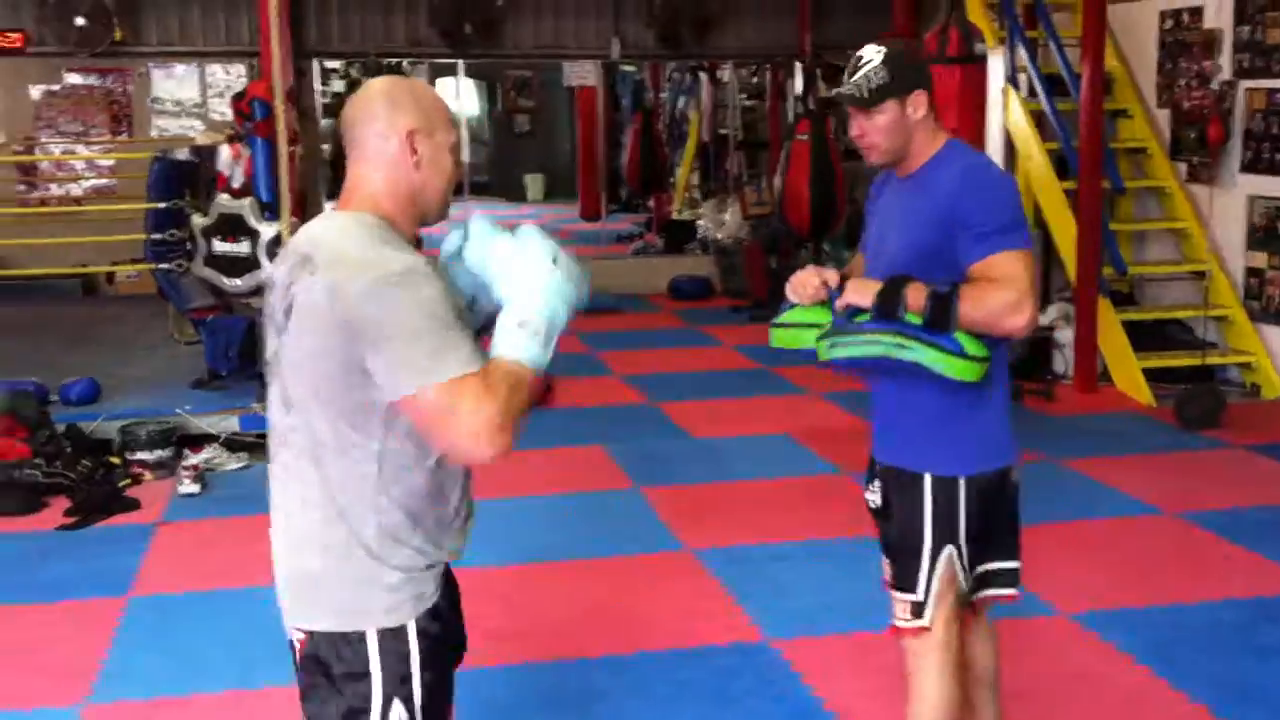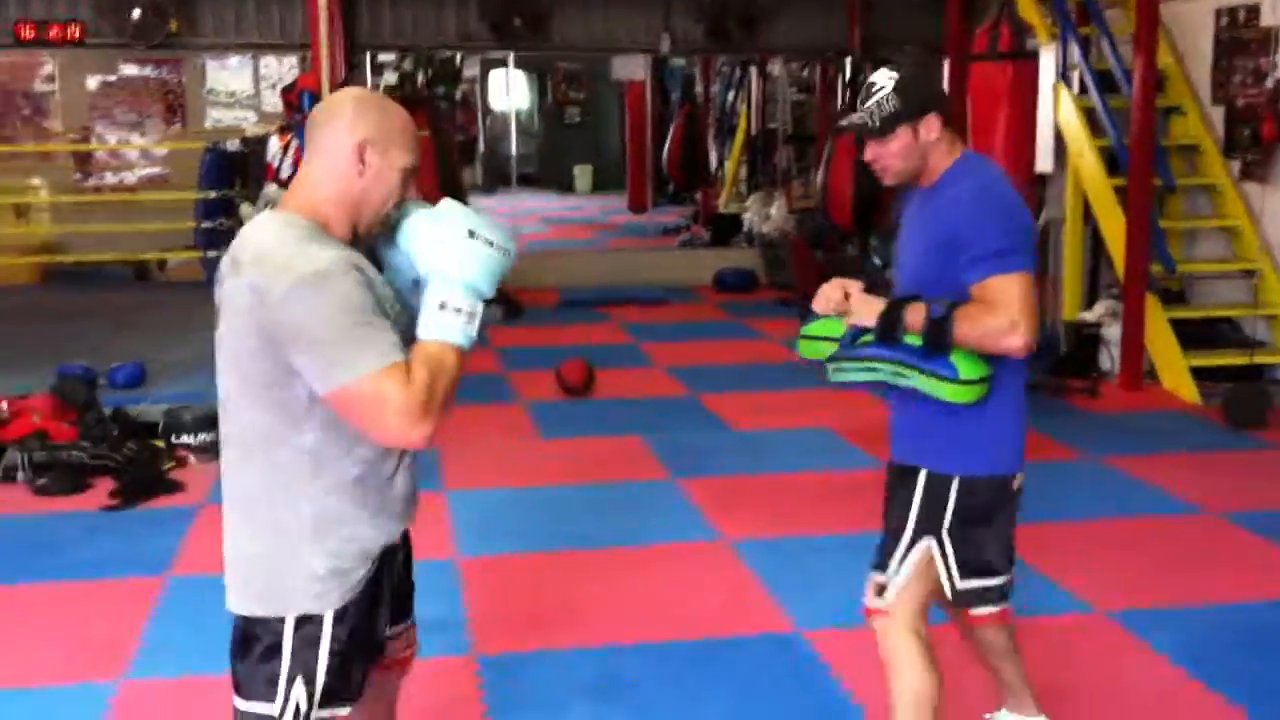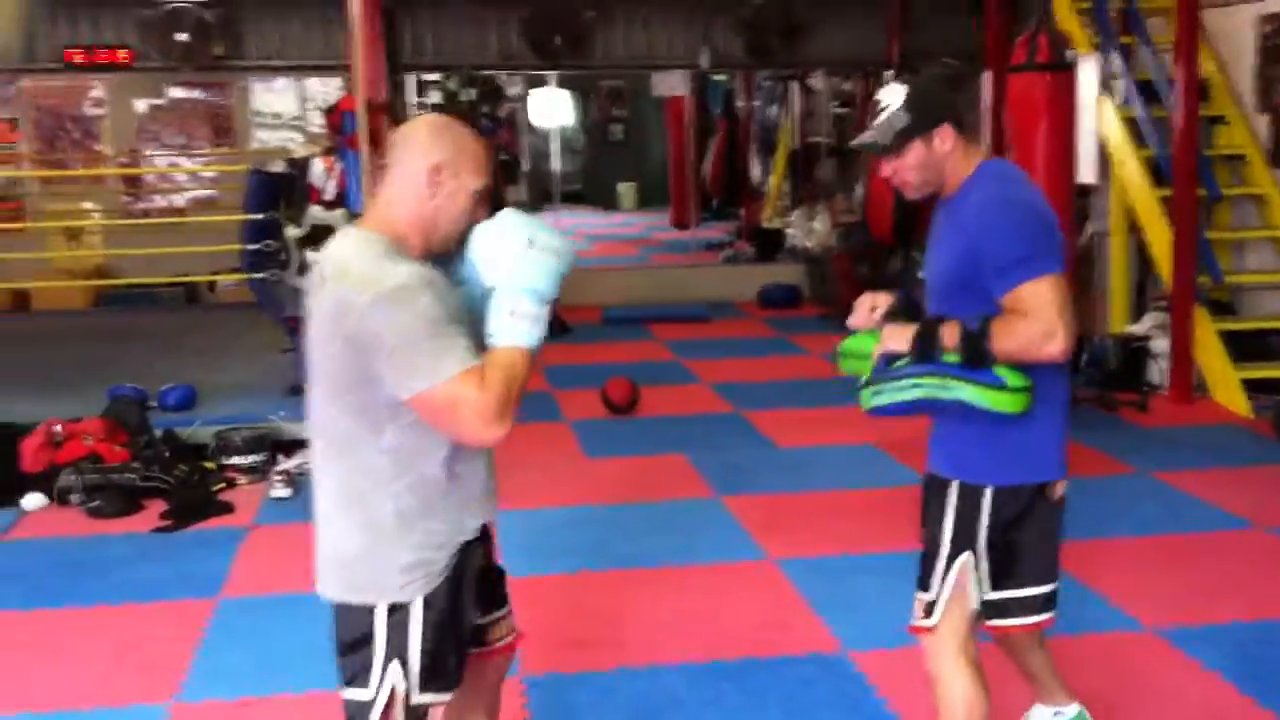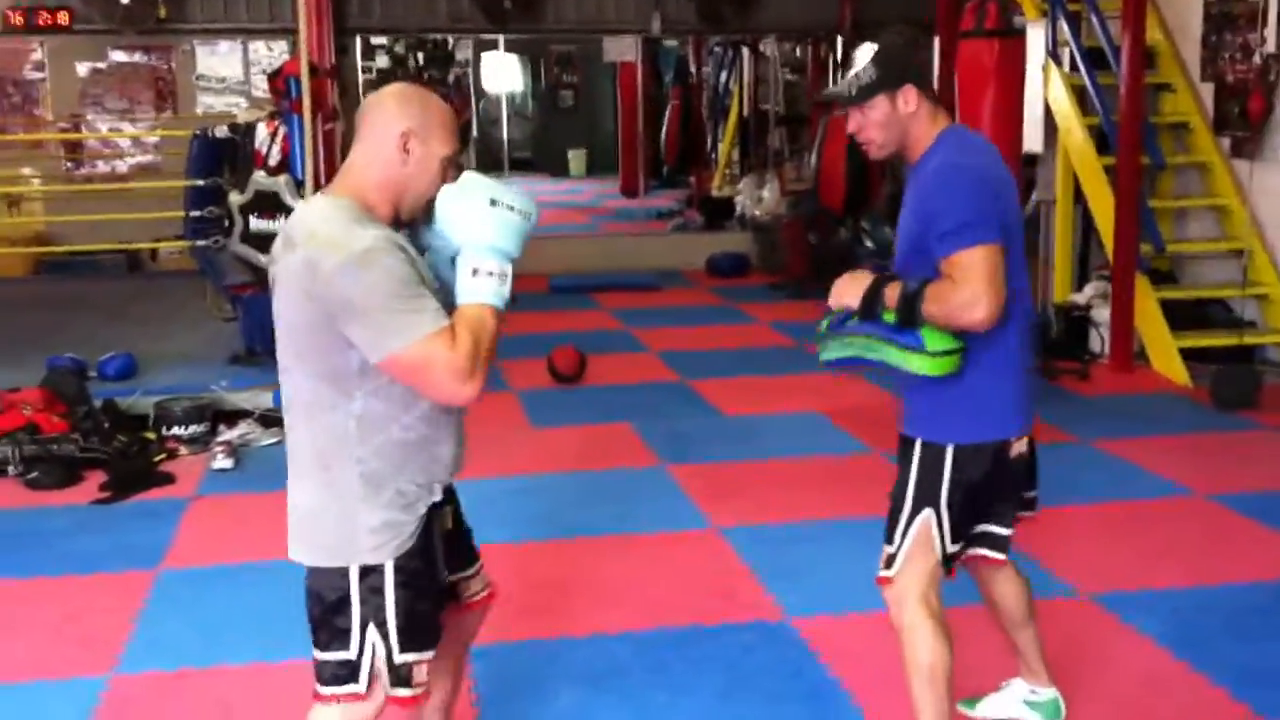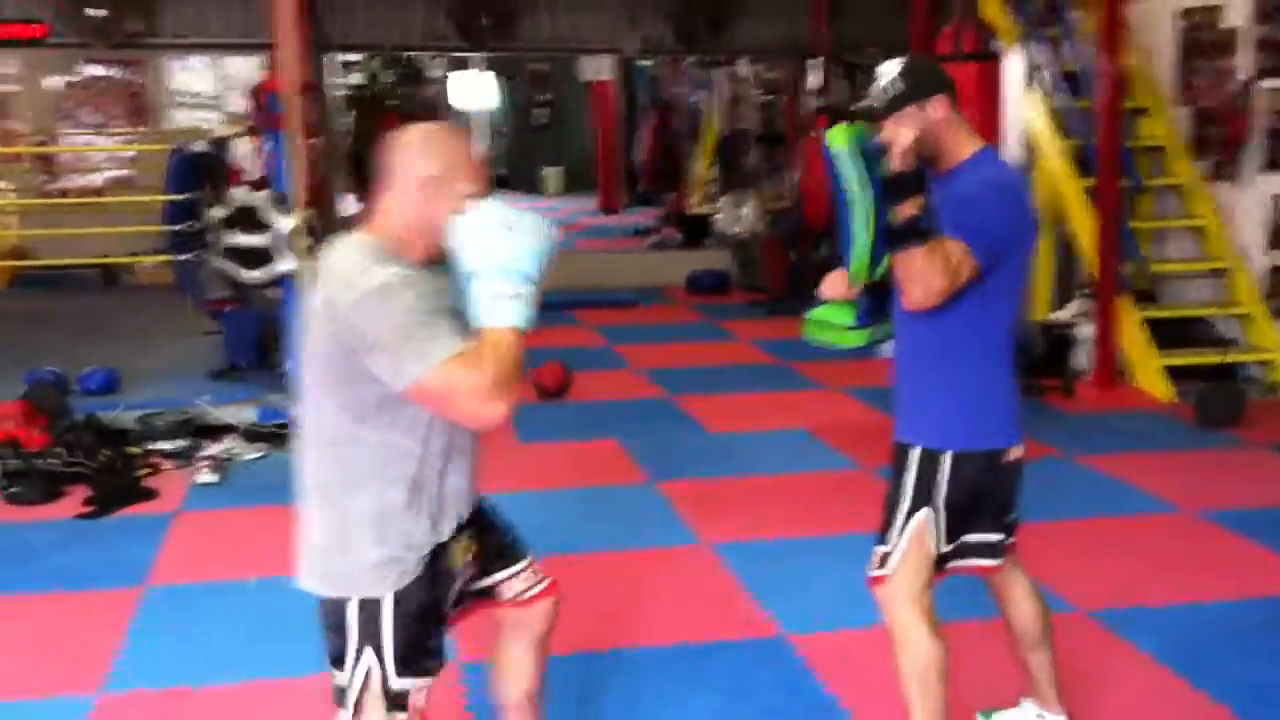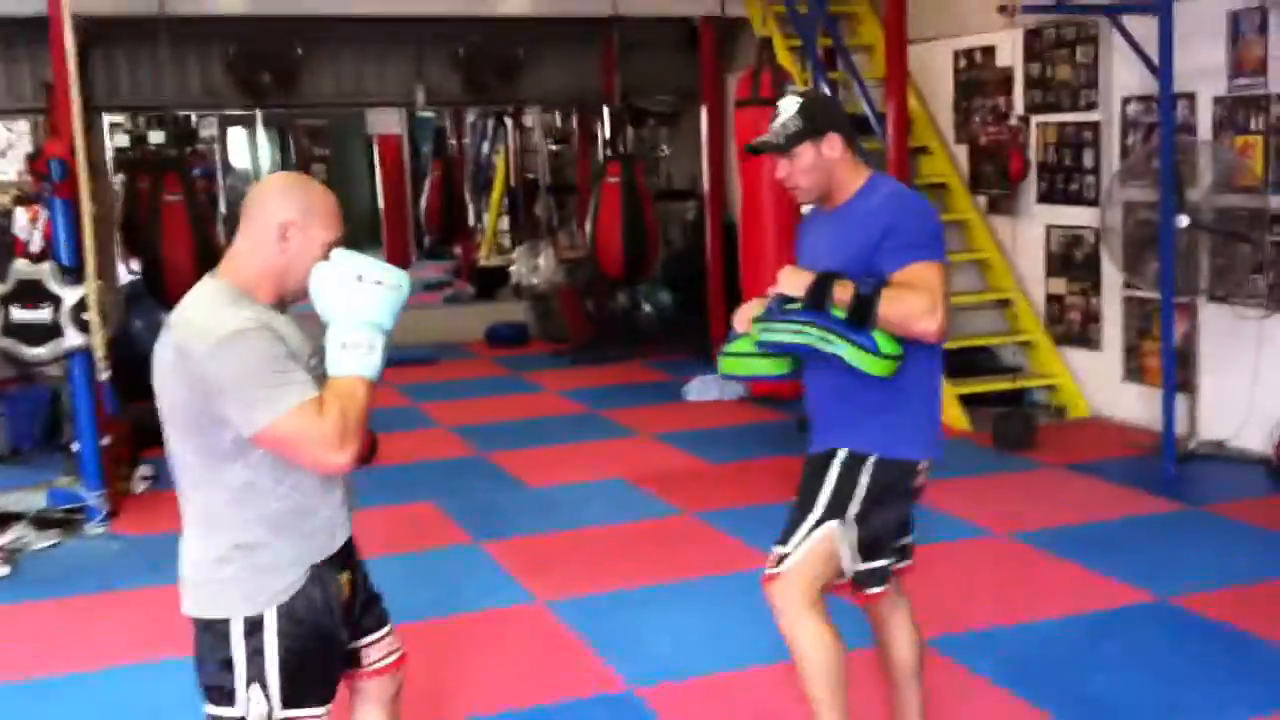
dt=0.7s
person 1, frame 1
left shoulder: (974, 185)
right shoulder: (888, 185)
left elbow: (1015, 308)
left wrist: (896, 297)
right wrist: (831, 281)
left hip: (948, 449)
right hip: (903, 436)
left knee: (927, 629)
right knee: (959, 608)
person 1, frame 2
left shoulder: (978, 203)
right shoulder: (926, 194)
left elbow: (1011, 330)
left wrist: (896, 314)
right wrist: (860, 294)
left hip: (957, 447)
right hip: (940, 436)
left knee: (894, 613)
right knee: (966, 593)
person 1, frame 3
left shoulder: (1001, 209)
right shoulder: (961, 200)
left elbow: (1049, 334)
left wrist: (927, 337)
right wrist: (899, 310)
left hip: (994, 455)
right hip: (981, 446)
left knee: (943, 632)
right knee: (996, 606)
person 1, frame 4
left shoulder: (953, 176)
right shoulder: (950, 160)
left elbow: (976, 304)
left wrist: (883, 293)
right wrist: (883, 283)
left hip: (958, 414)
right hip: (988, 406)
left knee: (910, 587)
right knee: (982, 551)
person 1, frame 5
left shoulder: (988, 189)
right shoulder: (945, 180)
left elbow: (926, 289)
right elbow: (920, 275)
left wrist: (901, 182)
right wrist: (858, 280)
left hip: (952, 425)
right hip: (976, 417)
left knee: (899, 589)
right knee: (998, 563)
person 1, frame 6
left shoulder: (898, 211)
right shoulder: (817, 222)
left elbow: (926, 315)
left wrist: (827, 291)
right wrist: (770, 309)
left hip: (877, 439)
right hip: (851, 435)
left knee: (791, 586)
right knee: (881, 594)
person 2, frame 1
left shoulder: (322, 248)
right shoulder: (384, 274)
right elbow: (481, 433)
left wrist: (458, 299)
right wrist: (532, 312)
left hip: (350, 565)
right hip: (371, 586)
person 2, frame 2
left shoulder: (291, 244)
right shoulder: (307, 273)
left elbow: (366, 352)
right elbow: (408, 417)
left wrist: (416, 275)
right wrist: (457, 293)
left hip: (355, 535)
right hip: (309, 564)
left knee: (379, 669)
person 2, frame 3
left shoulder: (365, 258)
right shoulder: (388, 288)
left elbow: (448, 370)
right elbow: (484, 418)
left wrist: (490, 289)
right wrist: (520, 301)
left hip: (436, 532)
right hip: (397, 558)
left knee: (483, 655)
person 2, frame 4
left shoulder: (339, 227)
right shoulder: (356, 252)
left elbow: (422, 341)
right elbow: (457, 377)
left wrist: (458, 255)
right wrist: (486, 264)
left hip: (406, 492)
right hip: (367, 517)
left knee: (460, 606)
person 2, frame 5
left shoulder: (390, 267)
right shoulder: (374, 289)
left elbow: (453, 370)
right elbow: (486, 399)
left wrist: (485, 283)
right wrist: (507, 286)
left hip: (435, 517)
right hip: (378, 547)
left knee: (532, 602)
person 2, frame 6
left shoulder: (257, 315)
right shoulder: (226, 336)
left elbow: (315, 419)
right elbow: (333, 447)
left wrist: (353, 331)
right wrist: (360, 337)
left hip: (317, 558)
right hip: (259, 588)
